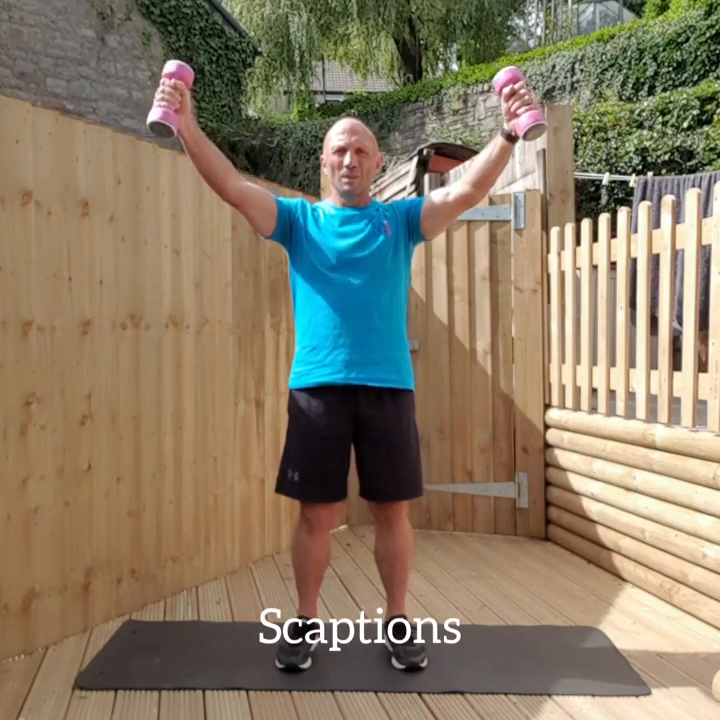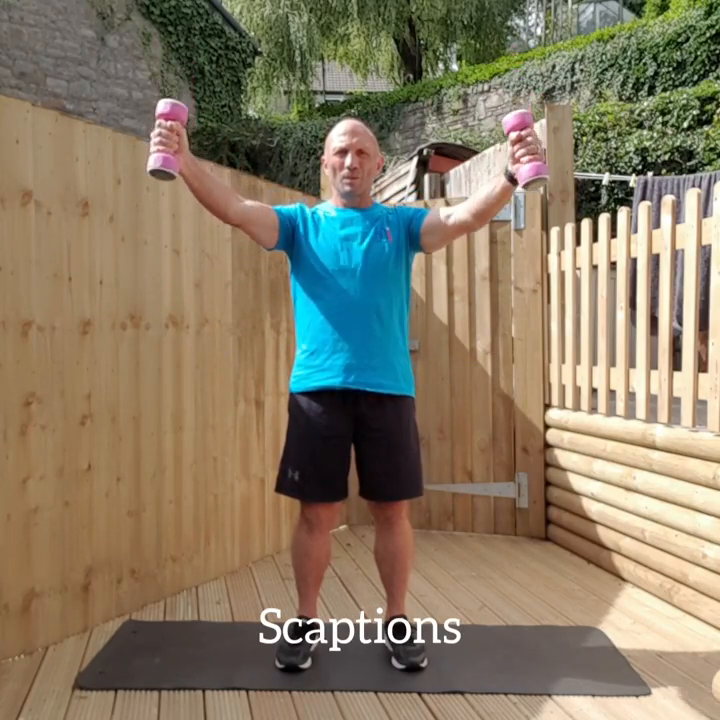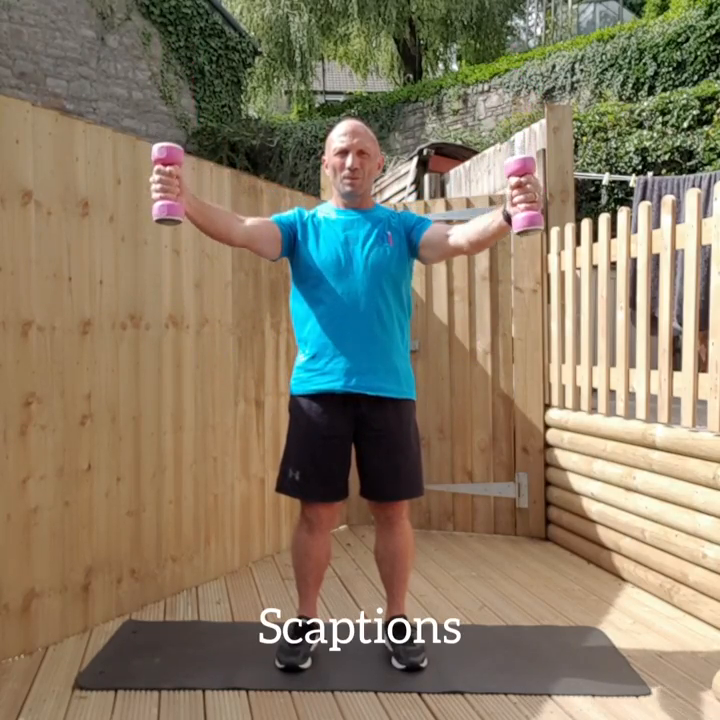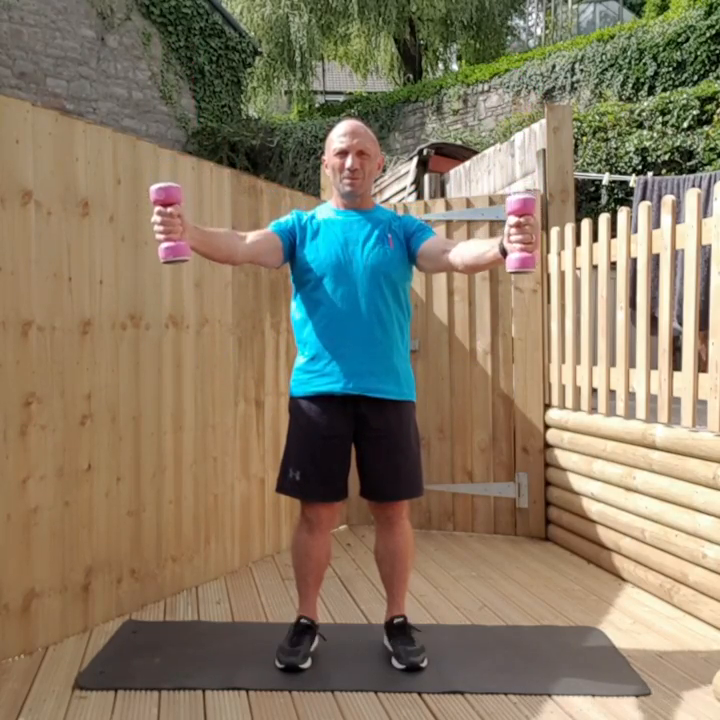
dt=0.4s
person 1, frame 1
left shoulder: (401, 219)
right shoulder: (298, 220)
left elbow: (467, 191)
right elbow: (232, 187)
left wrist: (508, 132)
right wrist: (186, 126)
left hip: (388, 387)
right hip: (316, 386)
left knee: (393, 511)
right knee: (316, 514)
left ankle: (397, 622)
right ankle: (304, 622)
person 1, frame 2
left shoulder: (401, 223)
right shoulder: (300, 222)
left elbow: (464, 217)
right elbow: (235, 208)
left wrist: (511, 176)
right wrist: (184, 163)
left hip: (388, 388)
right hip: (317, 388)
left knee: (392, 511)
right knee: (316, 513)
left ankle: (397, 622)
right ankle: (305, 623)
person 1, frame 3
left shoulder: (402, 226)
right shoulder: (302, 224)
left elbow: (458, 238)
right elbow: (243, 231)
left wrist: (507, 217)
right wrist: (187, 202)
left hip: (389, 390)
right hip: (318, 389)
left knee: (393, 511)
right knee: (316, 512)
left ankle: (397, 622)
right ankle: (305, 622)
person 1, frame 4
left shoulder: (402, 228)
right shoulder: (302, 226)
left elbow: (452, 254)
right elbow: (247, 246)
left wrist: (502, 247)
right wrist: (191, 235)
left hip: (389, 391)
right hip: (318, 391)
left knee: (393, 511)
right knee: (316, 513)
left ankle: (397, 622)
right ankle: (305, 622)
